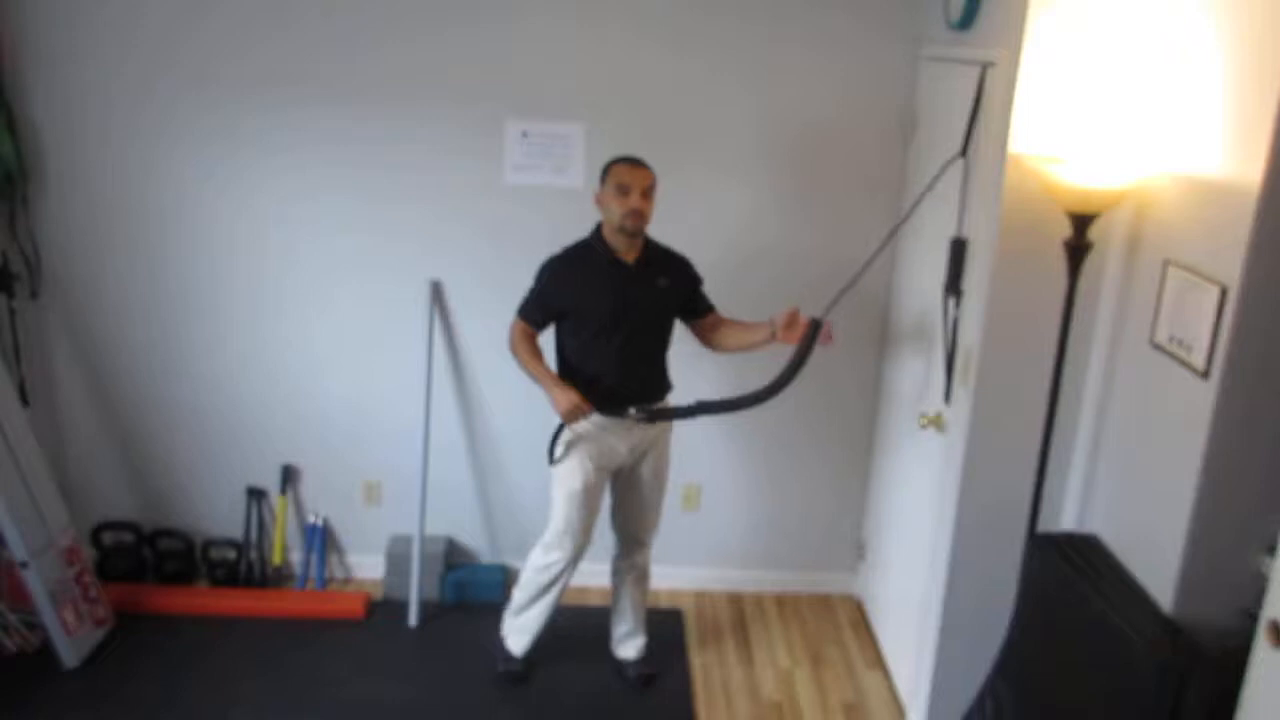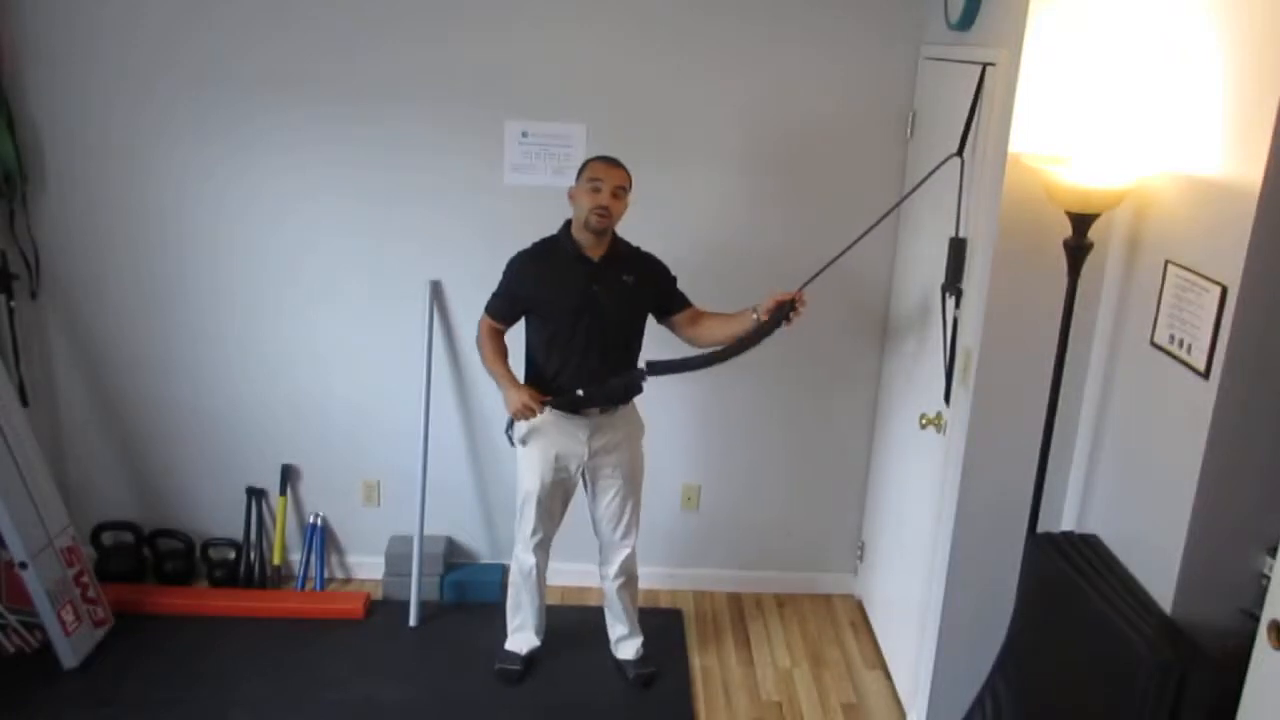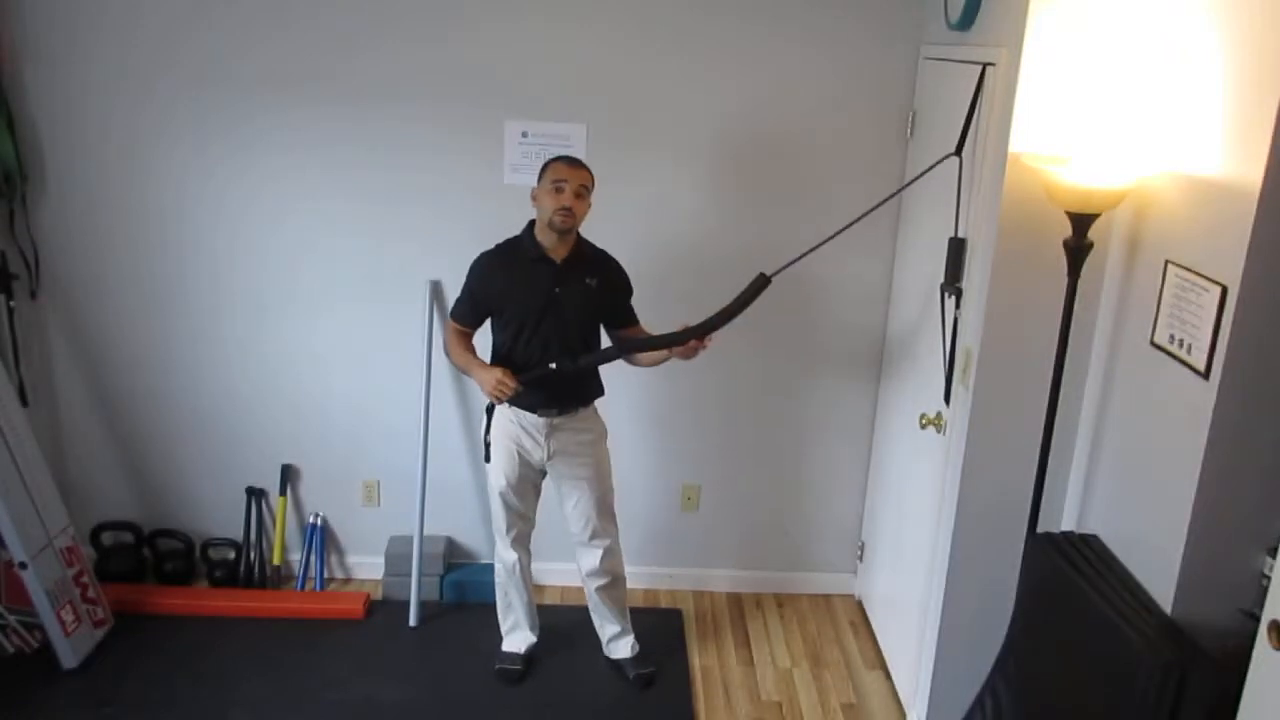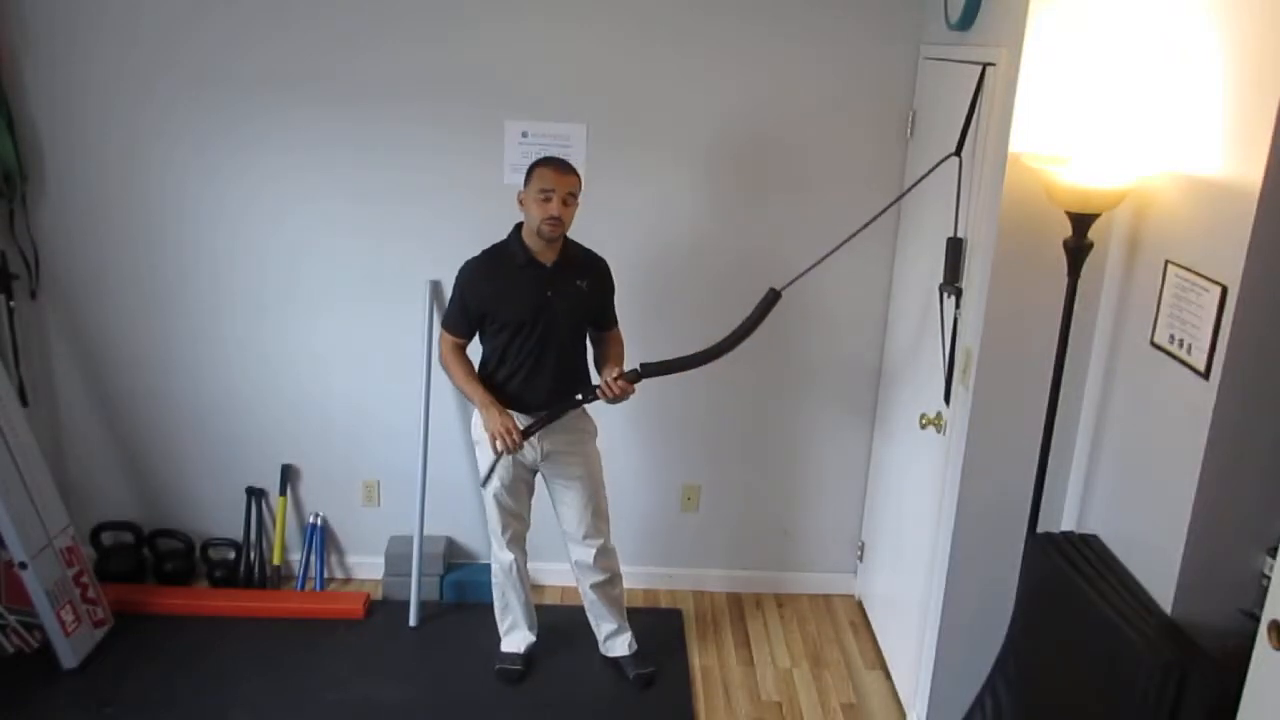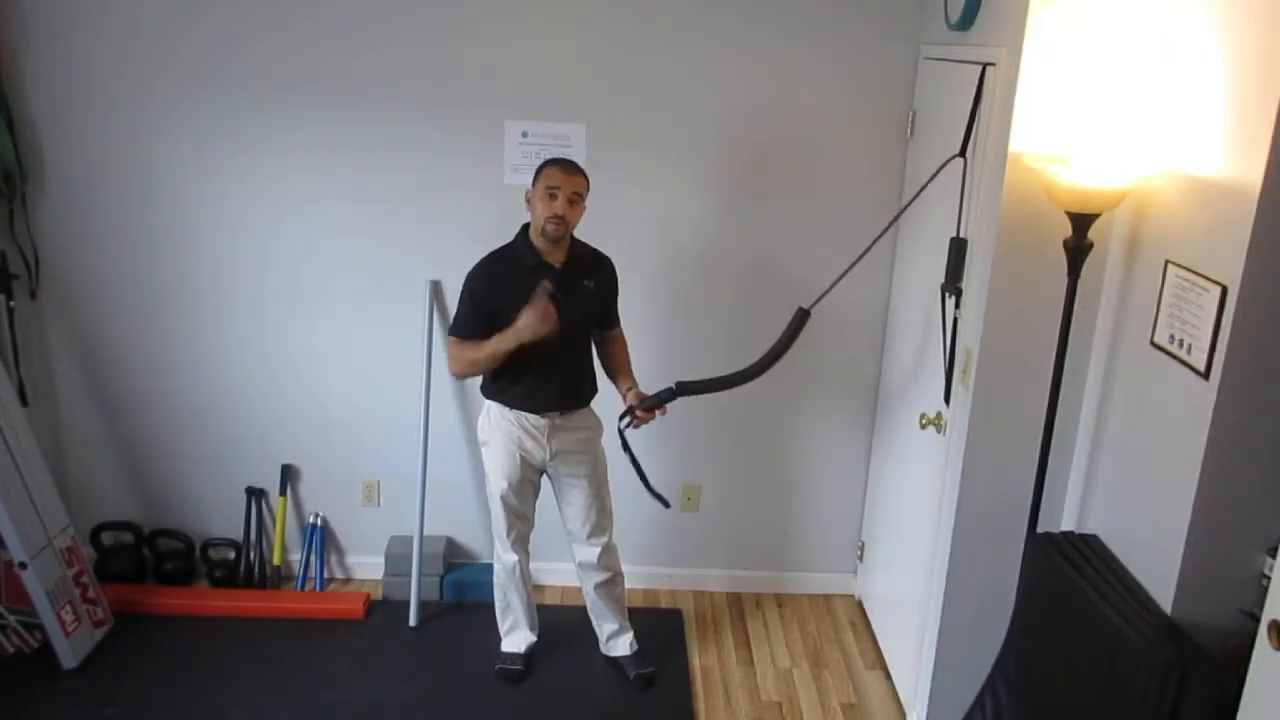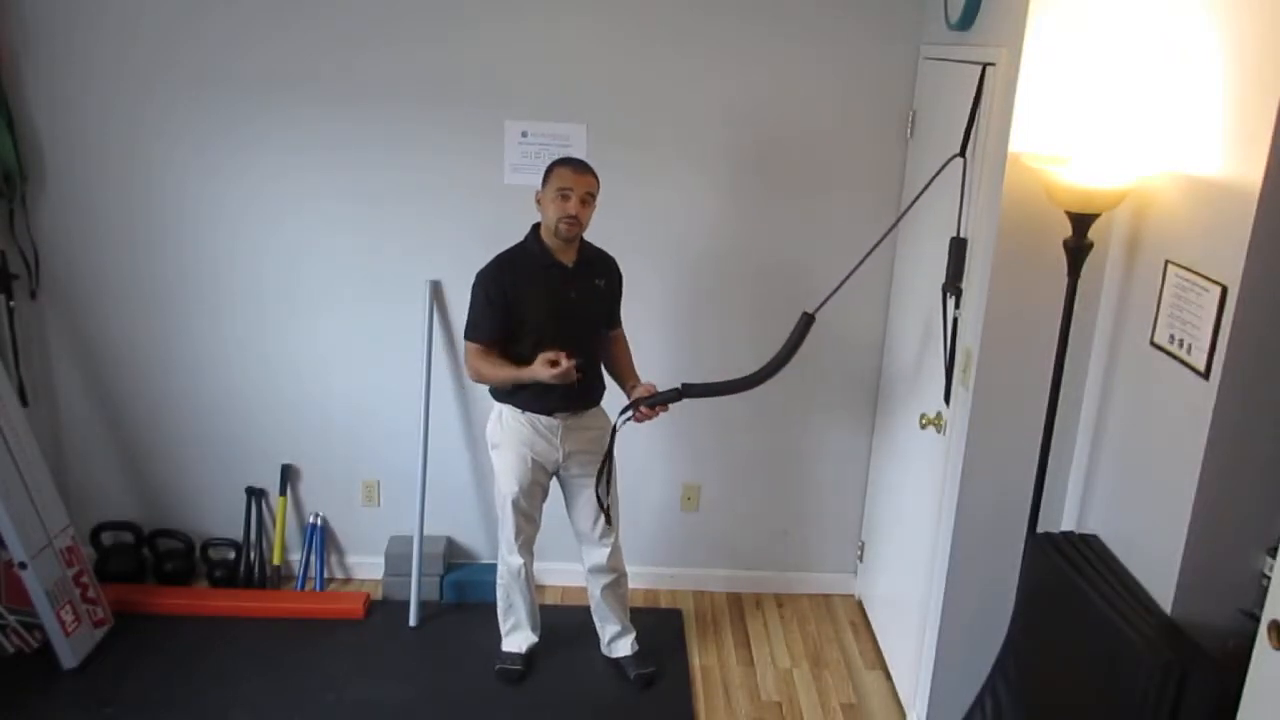
dt=0.5s
person 1, frame 1
left shoulder: (673, 269)
right shoulder: (566, 268)
left elbow: (712, 330)
right elbow: (521, 335)
left wrist: (772, 330)
right wrist: (553, 385)
left hip: (650, 426)
right hip: (588, 425)
left knee: (637, 545)
right knee: (565, 542)
left ankle: (628, 645)
right ankle: (514, 635)
person 1, frame 2
left shoulder: (644, 269)
right shoulder: (532, 263)
left elbow: (693, 326)
right elbow: (490, 329)
left wrist: (757, 316)
right wrist: (505, 382)
left hip: (616, 426)
right hip: (548, 425)
left knee: (620, 543)
right knee: (532, 541)
left ankle: (627, 644)
right ankle: (521, 639)
person 1, frame 3
left shoulder: (605, 270)
right shoulder: (495, 264)
left elbow: (632, 343)
right elbow: (455, 333)
left wrist: (676, 347)
right wrist: (479, 369)
left hip: (579, 424)
right hip: (512, 422)
left knee: (599, 541)
right knee: (512, 541)
left ankle: (621, 644)
right ankle: (517, 639)
person 1, frame 4
left shoulder: (593, 270)
right shoulder: (482, 271)
left elbow: (607, 335)
right elbow: (450, 348)
left wrist: (612, 374)
right wrist: (488, 408)
left hip: (570, 425)
right hip: (503, 424)
left knee: (591, 542)
right knee: (507, 543)
left ankle: (617, 642)
right ankle: (515, 639)
person 1, frame 5
left shoulder: (598, 268)
right shoulder: (491, 272)
left elbow: (609, 335)
right elbow: (458, 360)
left wrist: (628, 387)
right wrist: (517, 334)
left hip: (577, 423)
right hip: (510, 423)
left knee: (595, 541)
right knee: (510, 544)
left ankle: (618, 642)
right ankle: (516, 639)
person 1, frame 6
left shoulder: (605, 268)
right shoulder: (501, 273)
right elbow: (476, 361)
left wrist: (632, 385)
right wrist: (531, 371)
left hip: (587, 423)
right hip: (521, 425)
left knee: (602, 542)
right knee: (515, 545)
left ankle: (619, 642)
right ankle: (517, 640)
